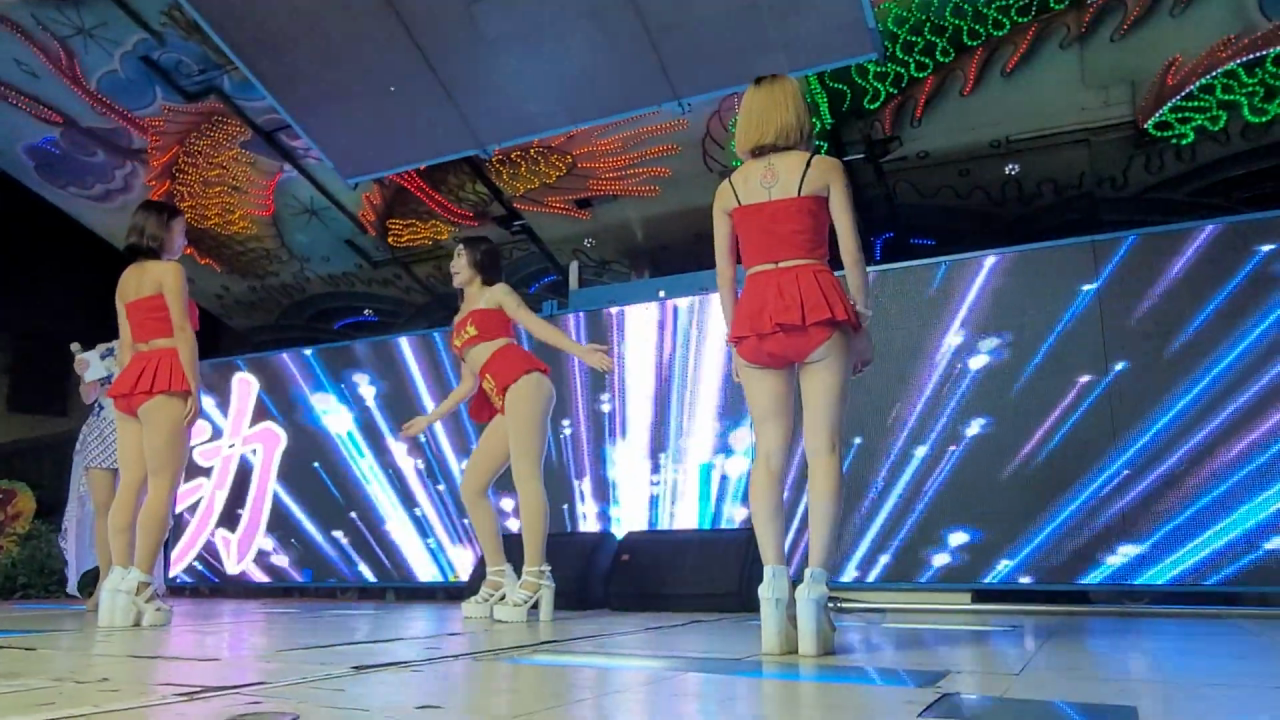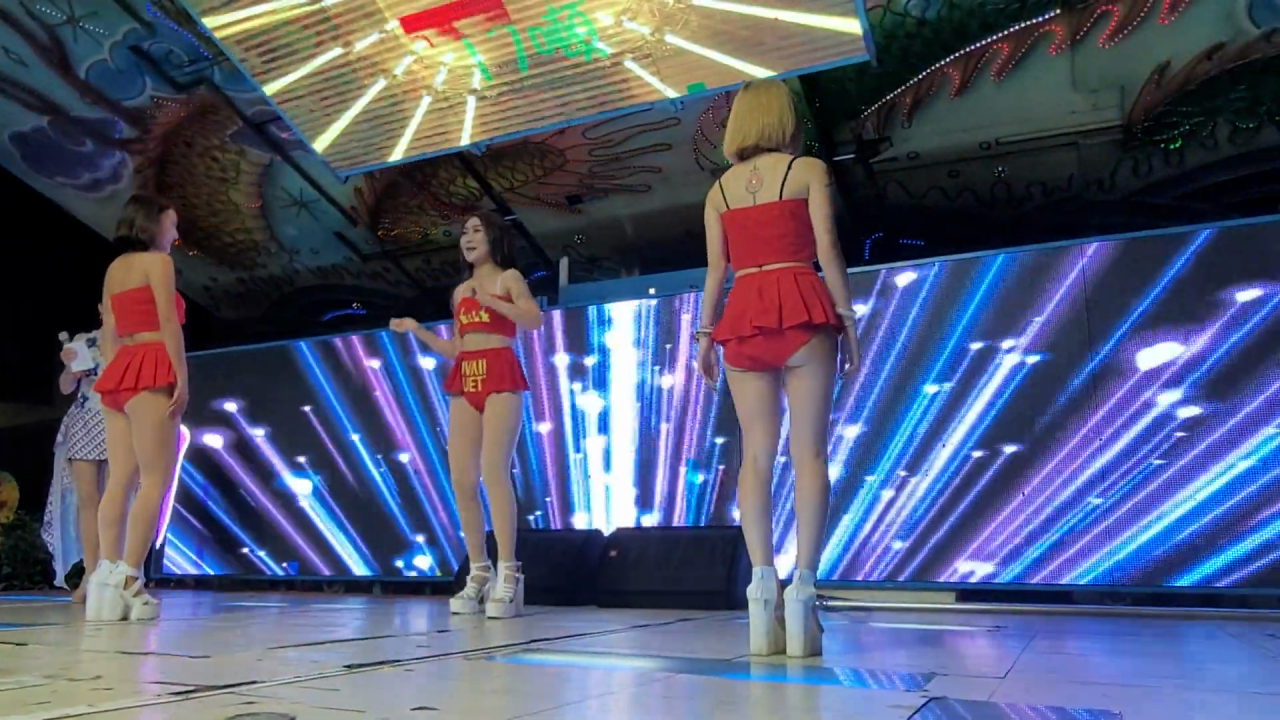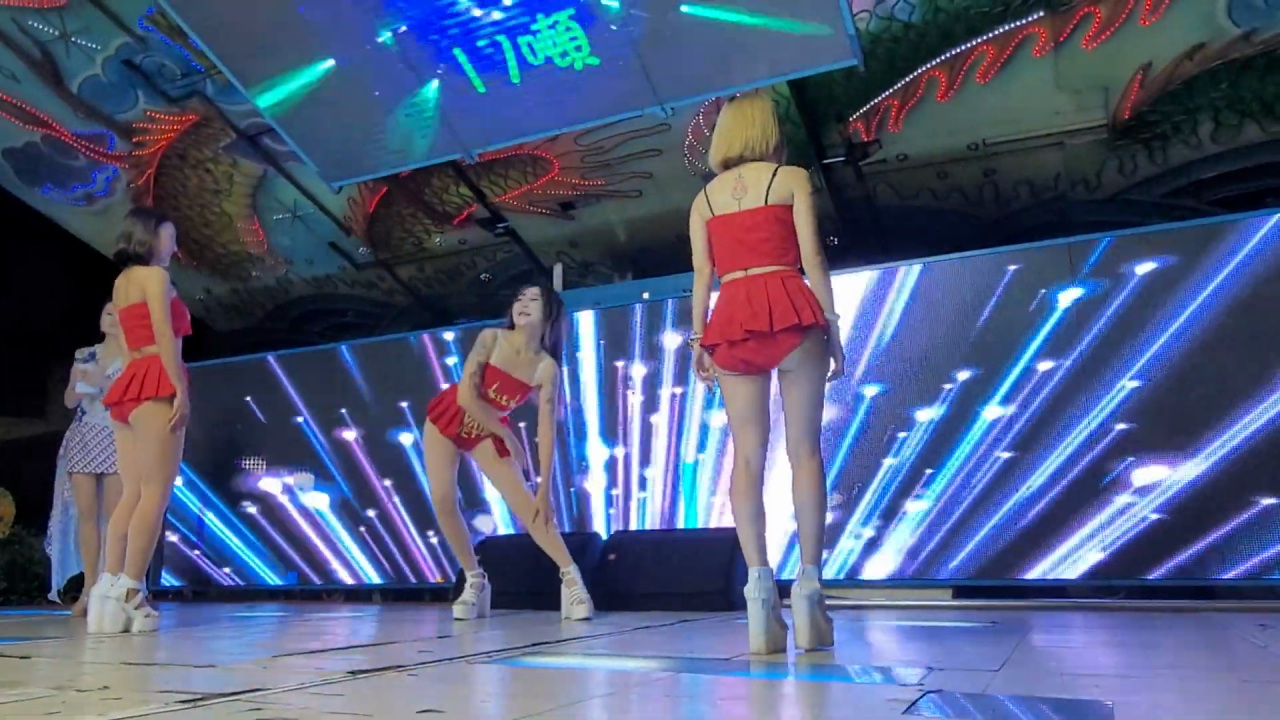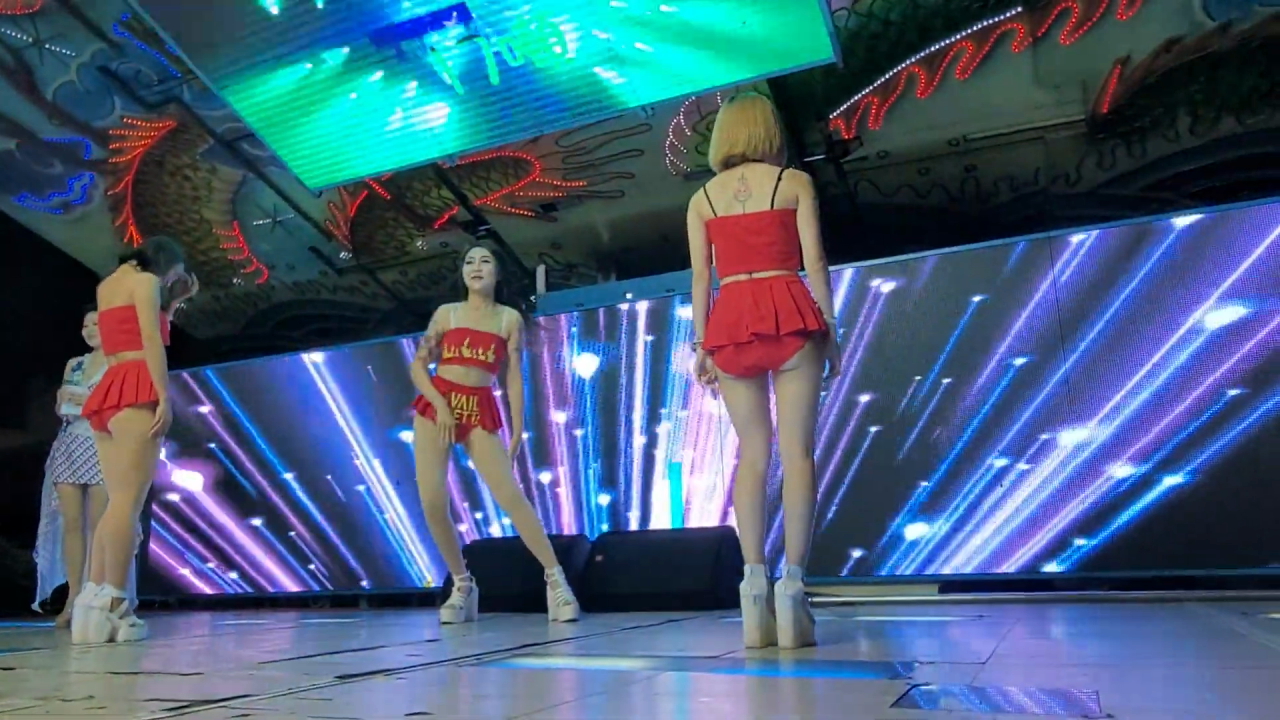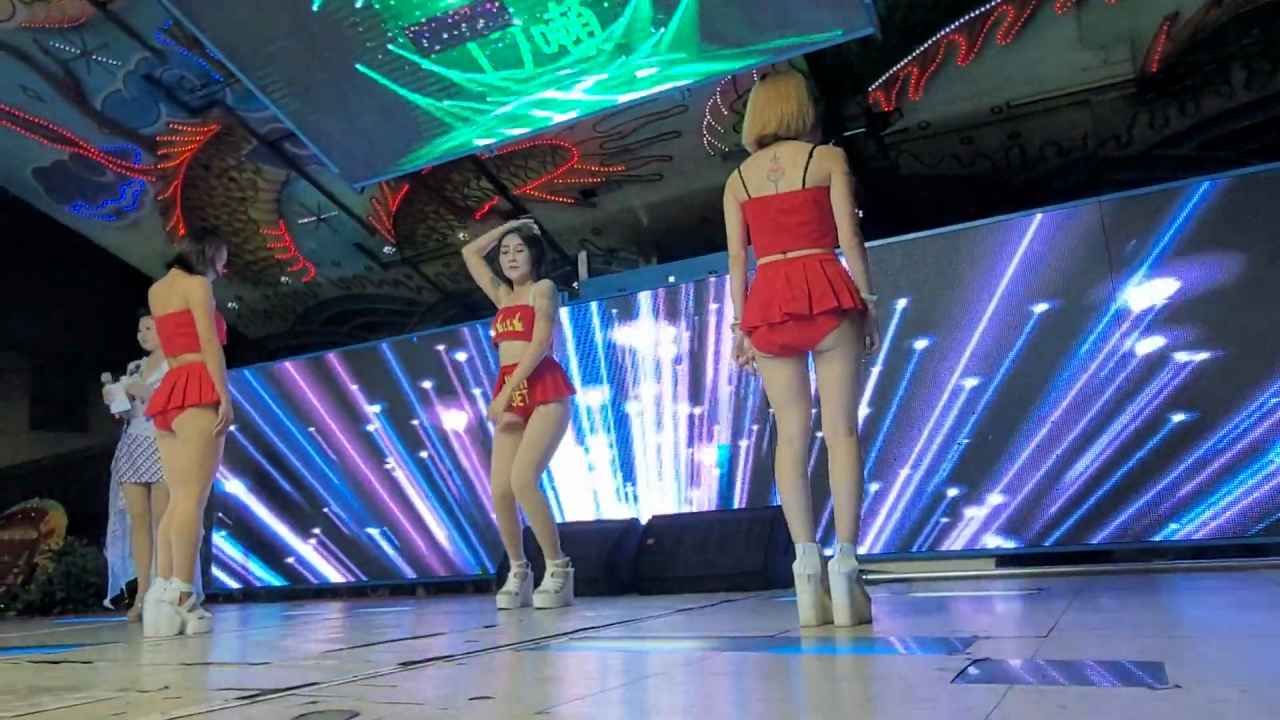
dt=1s
person 1, frame 1
left shoulder: (728, 188)
right shoulder: (825, 168)
left elbow: (724, 272)
right elbow: (852, 252)
left wrist: (735, 333)
right wrist: (861, 322)
left hip: (755, 314)
right hip: (816, 308)
left knee: (768, 452)
right knee: (822, 448)
left ankle: (774, 587)
right ankle: (815, 585)
person 1, frame 2
left shoulder: (720, 188)
right shoulder: (809, 170)
left elbow: (715, 268)
right elbow: (828, 252)
left wrist: (705, 334)
right wrist: (847, 319)
left hip: (743, 318)
right hip: (800, 310)
left knee: (756, 455)
right knee: (808, 453)
left ankle: (763, 590)
right ankle: (802, 587)
person 1, frame 3
left shoulder: (704, 197)
right shoulder: (793, 178)
left elbow: (702, 274)
right elbow: (812, 257)
left wrist: (699, 340)
right wrist: (832, 327)
left hip: (731, 320)
right hip: (788, 311)
left knee: (747, 456)
right knee: (804, 452)
left ankle: (759, 589)
right ankle: (807, 586)
person 1, frame 4
left shoulder: (703, 197)
right shoulder: (796, 182)
left elbow: (700, 276)
right elbow: (815, 261)
left wrist: (701, 343)
right wrist: (830, 327)
left hip: (730, 323)
right hip: (788, 315)
left knee: (752, 455)
right knee: (797, 452)
left ankle: (755, 584)
right ankle: (790, 583)
person 1, frame 5
left shoulder: (738, 178)
right shoulder: (829, 157)
left elbow: (737, 259)
right elbow: (849, 237)
left wrist: (741, 324)
right wrist: (869, 304)
left hip: (769, 303)
right hip: (825, 294)
left knee: (792, 434)
right knee: (841, 429)
left ankle: (808, 566)
right ankle: (845, 562)
person 2, frame 1
left shoulder: (126, 277)
right shoulder: (170, 269)
left elbow: (125, 341)
right elbow: (183, 331)
left wrist: (131, 385)
right wrist: (194, 387)
left hip: (131, 382)
right hip: (164, 379)
left knee: (131, 485)
right knee: (162, 485)
left ankle: (120, 583)
right ankle: (138, 587)
person 2, frame 2
left shoulder: (114, 268)
right shoulder: (158, 262)
left elbow: (109, 331)
right elbow: (169, 323)
left wrist: (117, 372)
right wrist: (182, 378)
left hip: (118, 376)
right hip: (150, 373)
left knee: (120, 481)
right knee: (155, 480)
left ankle: (108, 576)
right ankle: (126, 582)
person 2, frame 3
left shoulder: (122, 281)
right shoulder: (155, 275)
right elbow: (164, 335)
right wrist: (181, 390)
left hip: (129, 387)
right hip: (155, 386)
left knee: (132, 494)
right knee: (155, 493)
left ankle: (109, 589)
right ankle: (127, 595)
person 2, frame 4
left shoulder: (108, 284)
right shoulder: (145, 280)
right elbow: (152, 341)
left wrist: (173, 300)
right wrist: (164, 396)
left hip: (107, 394)
right hip: (136, 392)
left knee: (117, 503)
right knee: (128, 502)
left ankle: (93, 600)
right ankle: (112, 605)
person 2, frame 5
left shoulder: (158, 289)
right shoulder: (196, 284)
right elbow: (209, 342)
right wrist: (225, 396)
left hip: (169, 394)
right hip: (197, 392)
left knee: (178, 500)
right knee: (192, 498)
left ankle: (162, 594)
right ankle: (181, 599)
person 3, frame 1
left shoulder: (498, 293)
right shoulder: (459, 320)
left elbow: (537, 326)
right elbow: (469, 383)
left wrist: (579, 351)
right wrist: (431, 415)
left hip: (524, 381)
right hip: (502, 404)
left knee: (525, 475)
right knee: (471, 487)
left ankle: (535, 577)
right ankle: (500, 577)
person 3, frame 2
left shoulder: (508, 277)
right shoulder: (459, 290)
left elbow: (533, 318)
left wrist: (492, 301)
right wrist: (415, 330)
left hip: (501, 379)
right hip: (463, 384)
left knee: (493, 471)
right knee: (461, 479)
left ankle: (508, 573)
right ankle: (480, 570)
person 3, frame 3
left shoulder: (546, 368)
right shoulder: (491, 339)
left elbow: (547, 431)
right elbow: (465, 397)
left wrist: (546, 490)
right wrist: (508, 437)
left hip: (488, 431)
right hip: (447, 418)
left knee: (525, 502)
right knee: (442, 498)
left ankle: (571, 577)
right ankle: (475, 581)
person 3, frame 4
left shoulder: (510, 319)
right shoulder: (445, 313)
left elbow: (514, 377)
right elbow: (418, 363)
left wrist: (517, 432)
right wrist: (439, 403)
left hip: (480, 412)
right hip: (435, 409)
left knee: (510, 496)
right knee: (432, 500)
left ankle: (555, 578)
right ankle: (462, 585)
person 3, frame 5
left shoulder: (543, 289)
right shoulder: (502, 296)
left elbow: (540, 342)
right elbow: (470, 253)
left wrist: (506, 390)
right wrist: (504, 230)
left hip: (546, 393)
right hip: (511, 398)
left knee: (523, 480)
right knee: (500, 491)
left ankle: (558, 571)
right ankle: (519, 572)
person 4, frame 1
right shoulder: (101, 351)
right elbow: (88, 397)
right wrist: (84, 376)
right hip: (100, 432)
right knee: (101, 507)
right ankle: (104, 581)
person 4, frame 2
right shoulder: (82, 340)
right elbow: (66, 387)
right wrist: (69, 365)
right hip: (84, 425)
right knee: (85, 499)
right ankle: (89, 573)
person 4, frame 3
right shoulder: (84, 355)
right elbow: (70, 402)
left wrist: (103, 382)
right wrist: (76, 381)
left hip: (117, 437)
right hip: (83, 438)
left knee: (114, 513)
right knee: (85, 512)
right ankle: (88, 587)
person 4, frame 4
right shoulder: (73, 364)
right wrist: (61, 400)
left hip: (101, 447)
right hip: (69, 448)
left knee: (98, 524)
right knee: (70, 522)
right ankle: (73, 598)
person 4, frame 5
right shoulder: (134, 367)
left wrist: (148, 391)
right wrist: (115, 399)
right hip: (132, 448)
left knee: (162, 520)
right knee: (137, 519)
right ankle: (142, 592)
